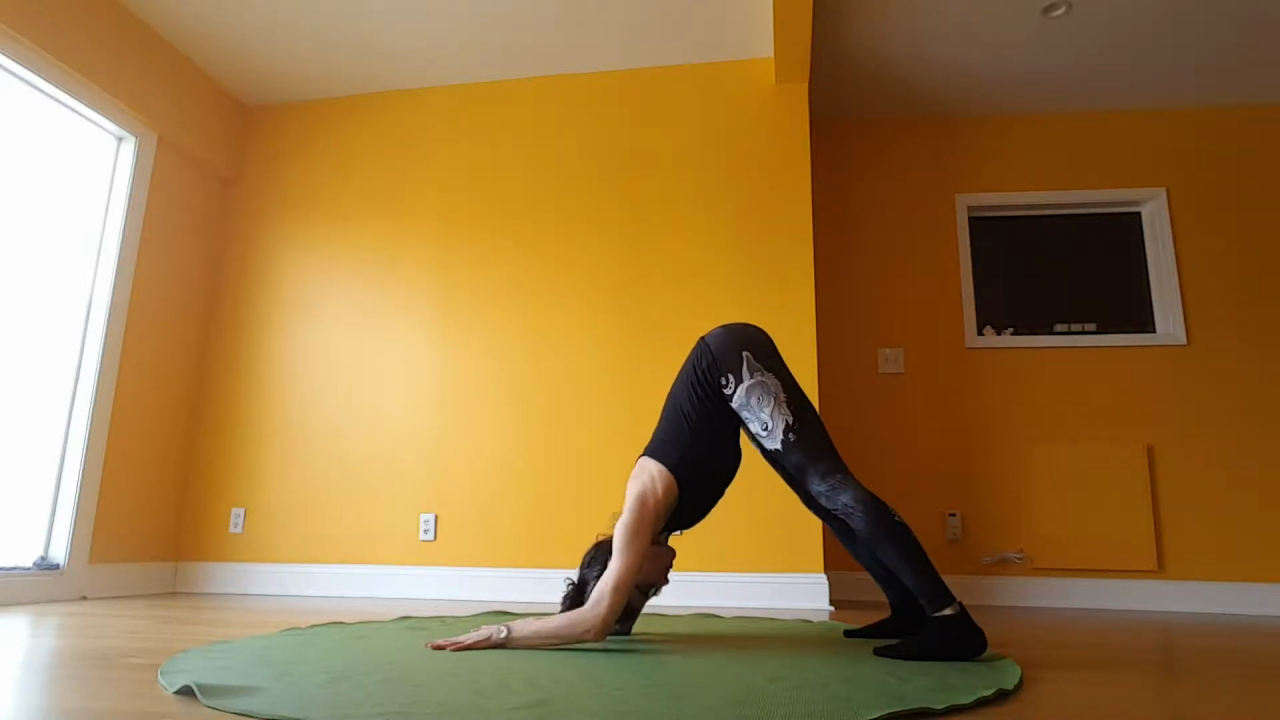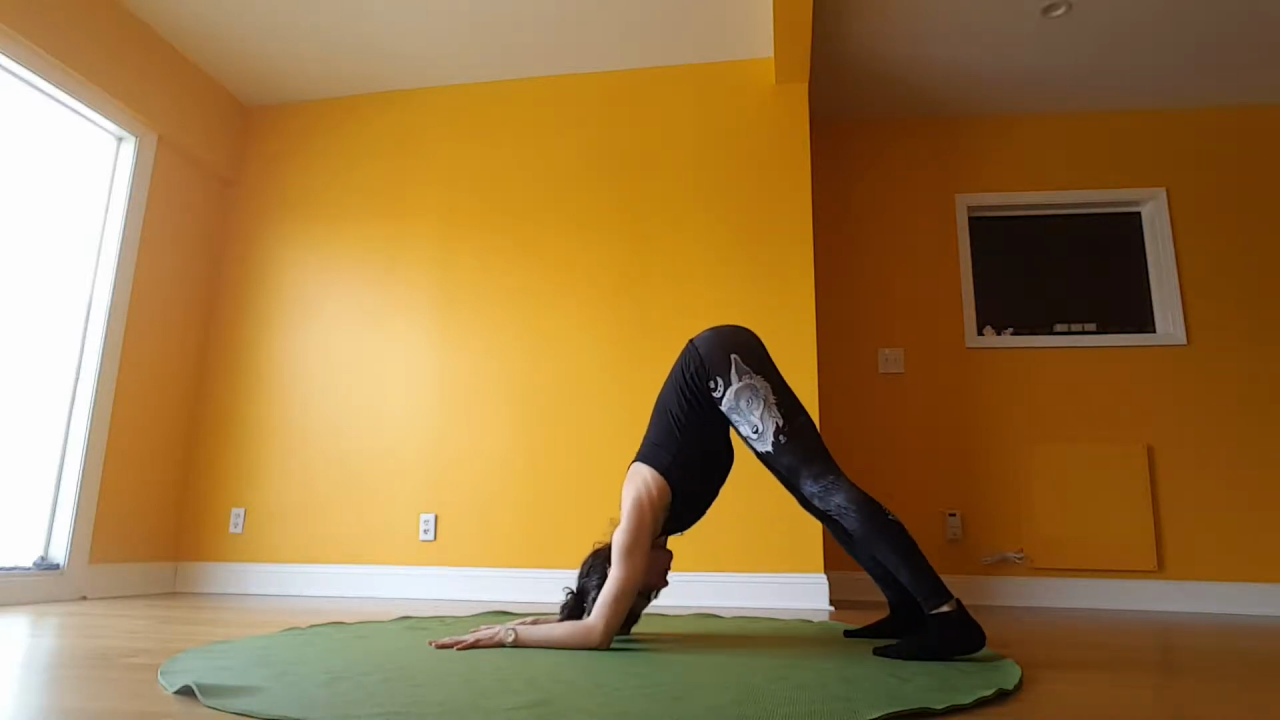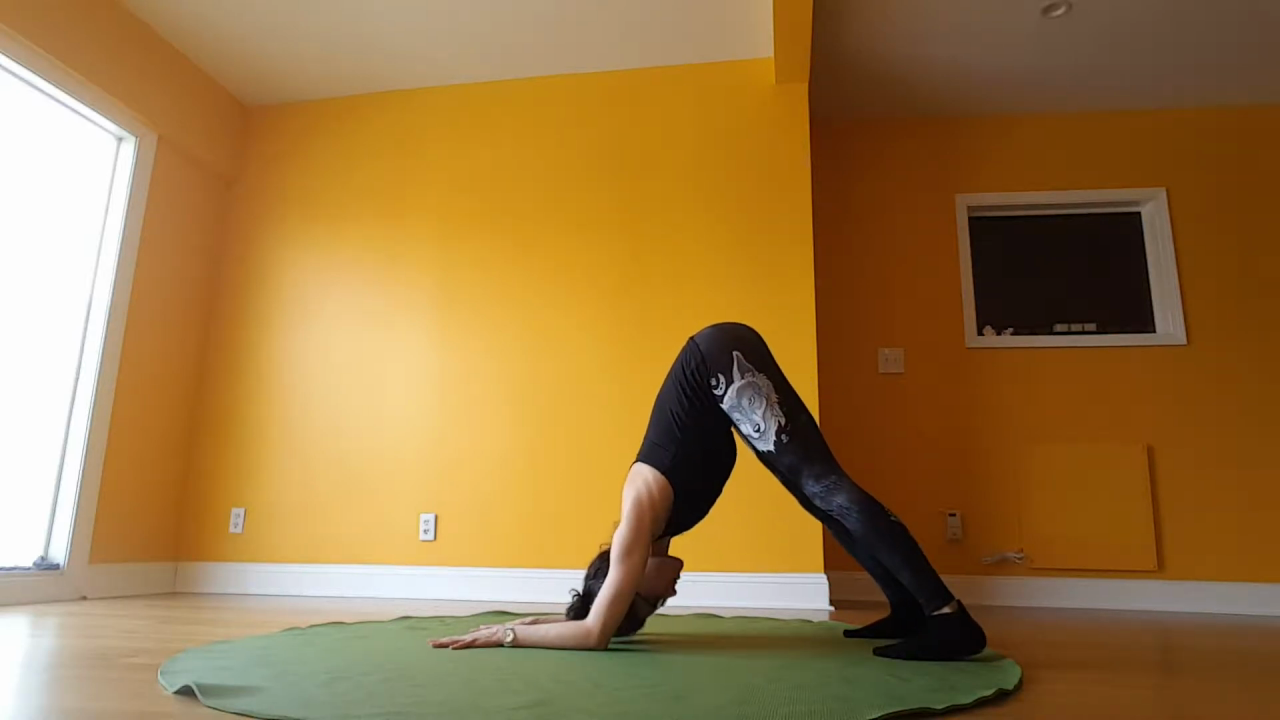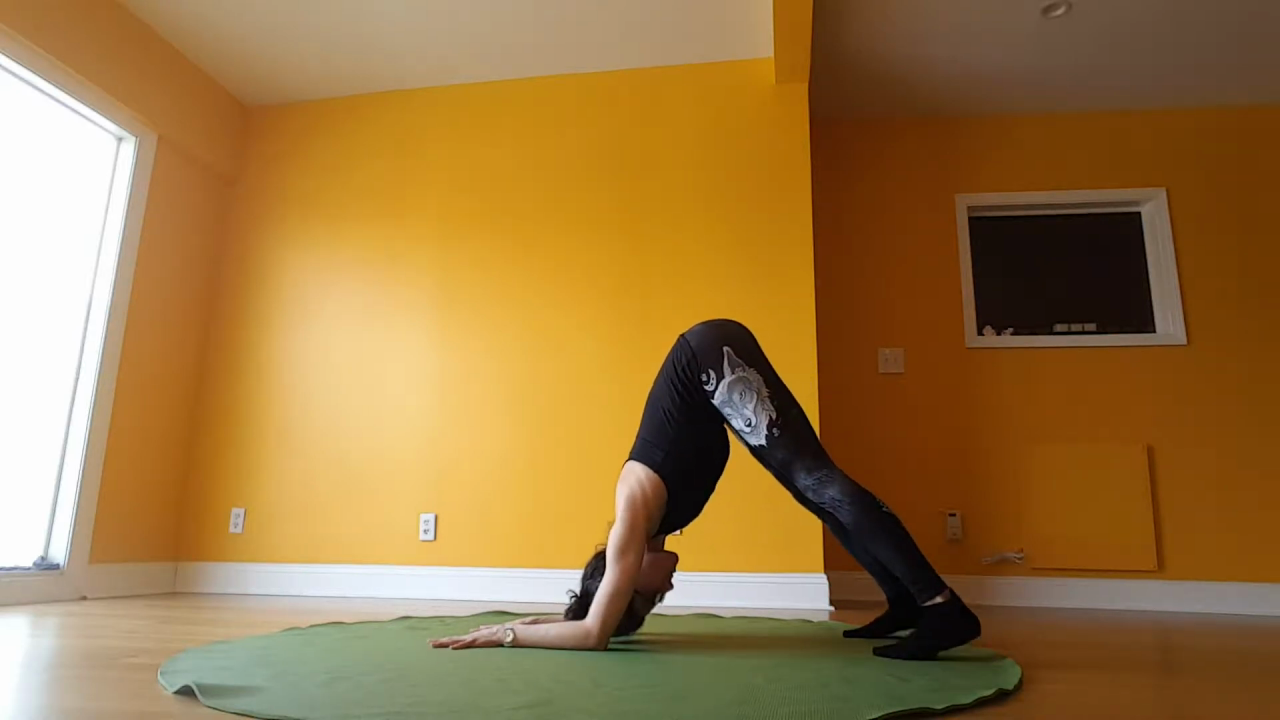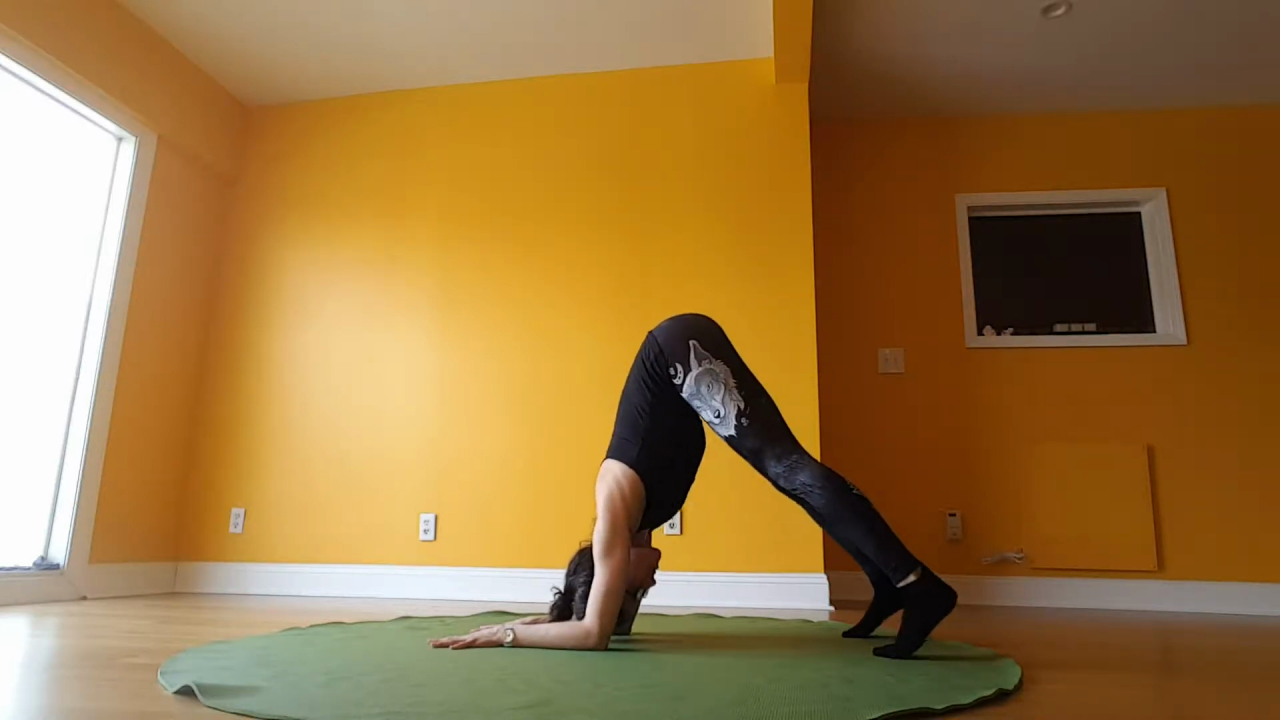
dt=0.5s
person 1, frame 1
left shoulder: (643, 508)
right shoulder: (649, 515)
left elbow: (595, 622)
right elbow: (599, 612)
left wrist: (501, 633)
right wrist: (528, 621)
left hip: (734, 362)
right hip: (733, 369)
left knee: (829, 488)
right knee: (824, 495)
left ankle: (947, 618)
right ankle: (910, 608)
person 1, frame 2
left shoulder: (639, 517)
right shoulder: (644, 522)
left elbow: (599, 633)
right elbow: (597, 612)
left wrist: (510, 634)
right wrist: (526, 621)
left hip: (721, 364)
right hip: (721, 370)
left knee: (822, 487)
right knee: (819, 494)
left ankle: (946, 615)
right ankle: (909, 606)
person 1, frame 3
left shoulder: (639, 523)
right shoulder: (646, 525)
left elbow: (596, 633)
right elbow: (596, 615)
left wrist: (507, 634)
right wrist: (524, 622)
left hip: (722, 361)
right hip: (723, 366)
left knee: (822, 487)
right knee: (820, 493)
left ankle: (947, 617)
right ankle: (910, 606)
person 1, frame 4
left shoulder: (634, 521)
right shoulder: (644, 523)
left elbow: (595, 633)
right elbow: (597, 614)
left wrist: (507, 634)
right wrist: (526, 621)
left hip: (713, 356)
right hip: (712, 364)
left knee: (815, 480)
right knee: (812, 486)
left ankle: (940, 607)
right ankle: (905, 599)
person 1, frame 5
left shoulder: (615, 520)
left elbow: (595, 633)
right elbow: (606, 619)
left wrist: (505, 634)
right wrist: (521, 622)
left hip: (682, 350)
right hip: (685, 357)
left knee: (786, 467)
right knee: (787, 472)
left ankle: (915, 583)
right ankle: (892, 583)
